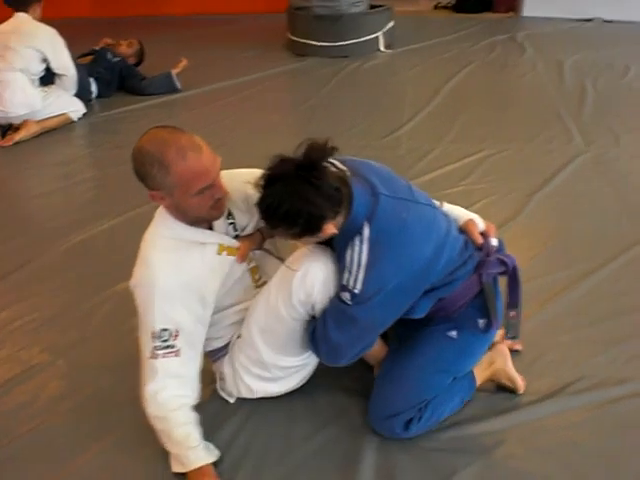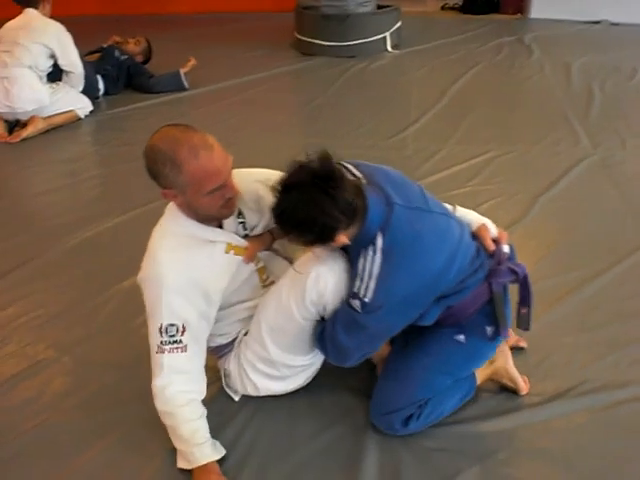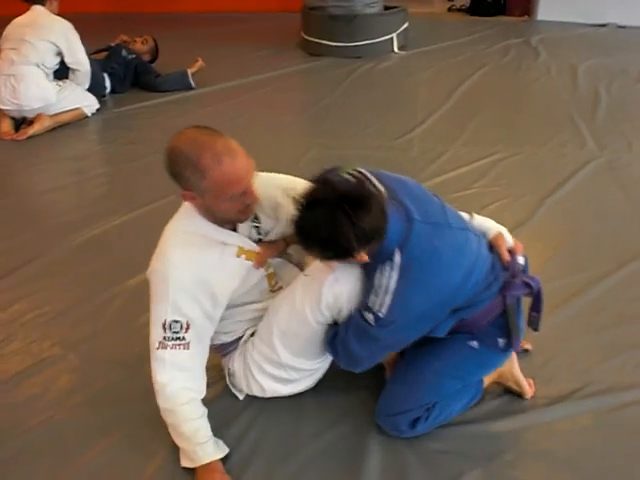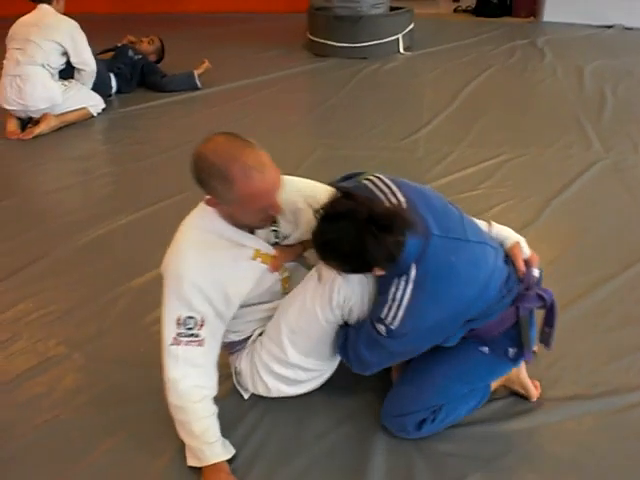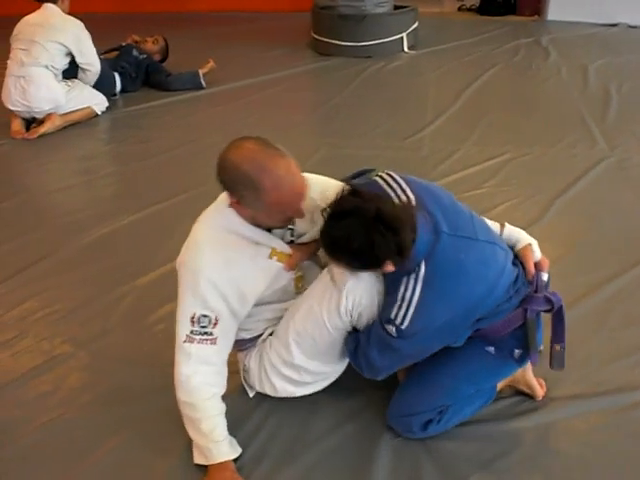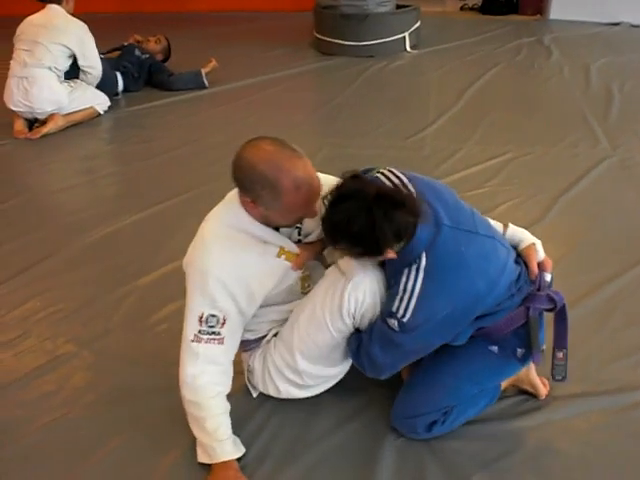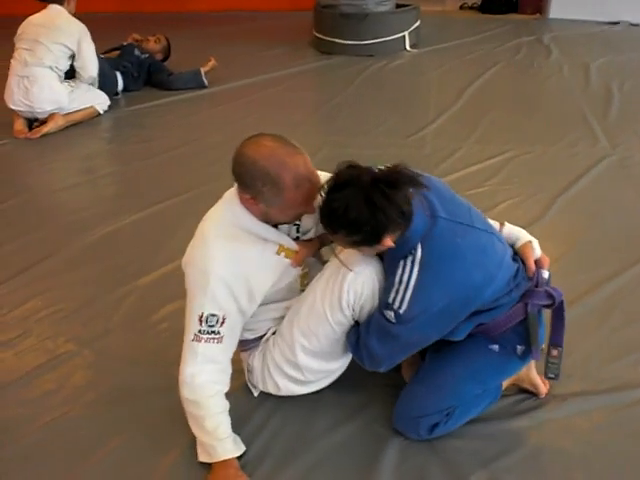
dt=0.1s
person 1, frame 1
left shoulder: (240, 187)
right shoulder: (161, 271)
right elbow: (166, 382)
left hip: (295, 319)
right hip: (252, 366)
right knee: (314, 265)
person 1, frame 2
left shoulder: (252, 187)
right shoulder: (169, 267)
right elbow: (174, 378)
left hip: (301, 319)
right hip: (257, 365)
right knee: (325, 268)
person 1, frame 3
left shoulder: (270, 188)
right shoulder: (177, 265)
right elbow: (173, 372)
left wrist: (488, 228)
left hip: (311, 321)
right hip: (263, 364)
right knee: (339, 272)
person 1, frame 4
left shoulder: (290, 194)
right shoulder: (191, 263)
right elbow: (186, 370)
left wrist: (506, 237)
left hip: (321, 323)
right hip: (270, 364)
right knee: (350, 276)
person 1, frame 5
left shoulder: (304, 191)
right shoulder: (208, 260)
right elbow: (197, 367)
left hip: (327, 320)
right hip: (278, 364)
right knee: (357, 281)
person 1, frame 6
left shoulder: (313, 190)
right shoulder: (216, 259)
right elbow: (203, 367)
left wrist: (520, 238)
left hip: (327, 313)
right hip: (281, 364)
right knee: (361, 281)
person 1, frame 7
left shoulder: (303, 187)
right shoulder: (216, 259)
right elbow: (201, 367)
left wrist: (516, 238)
left hip: (326, 318)
right hip: (280, 363)
right knee: (359, 271)
person 2, frame 1
left shoulder: (374, 265)
right shoulder: (331, 172)
left elbow: (334, 346)
right elbow: (300, 172)
left hip: (463, 310)
left knee: (391, 419)
left ankle: (488, 363)
person 2, frame 2
left shoulder: (385, 275)
right shoulder: (346, 178)
left elbow: (343, 347)
right elbow: (309, 178)
left hip: (472, 316)
right hip: (450, 283)
left knee: (390, 416)
left ankle: (491, 363)
person 2, frame 3
left shoulder: (397, 287)
right shoulder: (365, 183)
left elbow: (352, 351)
right elbow: (331, 179)
left hip: (485, 323)
right hip: (476, 279)
left knee: (396, 418)
left ankle: (494, 367)
person 2, frame 4
left shoulder: (411, 300)
right shoulder: (385, 195)
left elbow: (363, 355)
right elbow: (348, 187)
left hip: (496, 333)
right hip: (487, 284)
left knee: (401, 419)
left ankle: (502, 373)
person 2, frame 5
left shoulder: (420, 299)
right shoulder: (396, 189)
left elbow: (374, 360)
right elbow: (364, 183)
left hip: (502, 335)
right hip: (496, 287)
left knee: (407, 418)
left ankle: (507, 373)
person 2, frame 6
left shoulder: (422, 294)
right shoulder: (395, 185)
left elbow: (376, 358)
right elbow: (362, 182)
left hip: (504, 333)
right hip: (497, 285)
left knee: (411, 419)
left ankle: (510, 372)
person 2, frame 7
left shoulder: (420, 286)
right shoulder: (402, 188)
left elbow: (376, 351)
left hip: (505, 331)
right hip: (494, 290)
left knee: (414, 420)
left ankle: (511, 371)
person 3, frame 1
left shoulder: (122, 67)
right shoulder: (103, 52)
left elbow: (143, 86)
right elbow: (79, 62)
left wrist: (174, 73)
right wrist: (97, 49)
person 3, frame 2
left shoulder: (132, 65)
right shoulder: (111, 52)
left elbow: (151, 84)
right elbow: (84, 60)
left wrist: (181, 72)
right wrist: (106, 46)
left hip: (94, 81)
person 3, frame 3
left shoulder: (138, 64)
right shoulder: (119, 51)
left elbow: (157, 83)
right elbow: (91, 58)
left wrist: (189, 72)
right wrist: (113, 46)
left hip: (99, 79)
person 3, frame 4
left shoulder: (144, 64)
right shoulder: (125, 51)
left elbow: (164, 83)
right elbow: (97, 57)
left wrist: (196, 73)
right wrist: (120, 46)
left hip: (105, 79)
person 3, frame 5
left shoulder: (148, 64)
right shoulder: (129, 50)
left elbow: (168, 82)
right elbow: (102, 57)
left wrist: (200, 73)
right wrist: (125, 46)
left hip: (109, 78)
person 3, frame 6
left shoulder: (151, 63)
right shoulder: (131, 50)
left elbow: (170, 81)
right elbow: (103, 57)
left wrist: (203, 72)
right wrist: (127, 45)
left hip: (111, 78)
person 3, frame 7
left shoulder: (151, 64)
right shoulder: (129, 51)
left elbow: (170, 81)
right elbow: (103, 57)
left wrist: (202, 72)
right wrist: (126, 45)
person 4, frame 1
right shoulder: (43, 31)
right elbow: (67, 72)
right wrist: (62, 96)
right hip: (18, 101)
right knee: (76, 107)
right ankle: (33, 128)
person 4, frame 2
right shoulder: (51, 27)
right elbow: (74, 69)
right wrist: (67, 93)
right hip: (25, 97)
right knee: (83, 104)
right ankle: (41, 124)
person 4, frame 3
left shoulder: (13, 24)
right shoulder: (59, 24)
left elbow: (14, 62)
right elbow: (82, 66)
right wrist: (74, 90)
right hip: (32, 94)
right knee: (90, 103)
right ankle: (47, 122)
person 4, frame 4
left shoulder: (19, 23)
right shoulder: (65, 24)
left elbow: (17, 62)
right elbow: (87, 66)
right wrist: (78, 90)
right hip: (37, 95)
right knee: (96, 103)
left ankle: (14, 117)
right ankle: (53, 121)
person 4, frame 5
left shoulder: (24, 21)
right shoulder: (70, 24)
left elbow: (24, 61)
right elbow: (92, 66)
right wrist: (81, 88)
right hip: (41, 94)
right knee: (99, 102)
left ankle: (19, 117)
right ankle: (57, 121)
person 4, frame 6
left shoulder: (27, 21)
right shoulder: (74, 26)
left elbow: (25, 61)
right elbow: (94, 69)
right wrist: (82, 88)
right hip: (43, 95)
right knee: (101, 101)
left ankle: (21, 117)
right ankle: (60, 121)
person 4, frame 7
left shoulder: (29, 21)
right shoulder: (75, 26)
left elbow: (26, 61)
right elbow: (88, 73)
right wrist: (86, 89)
right hip: (44, 95)
right knee: (101, 100)
left ankle: (21, 117)
right ankle: (60, 120)
